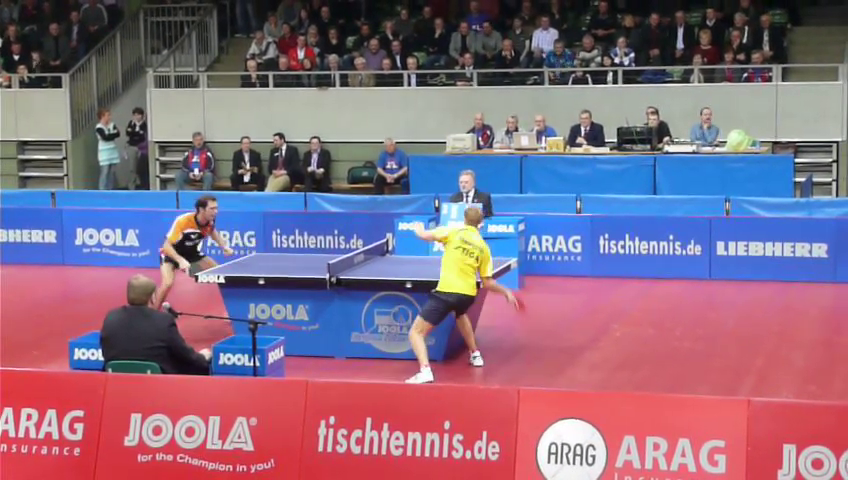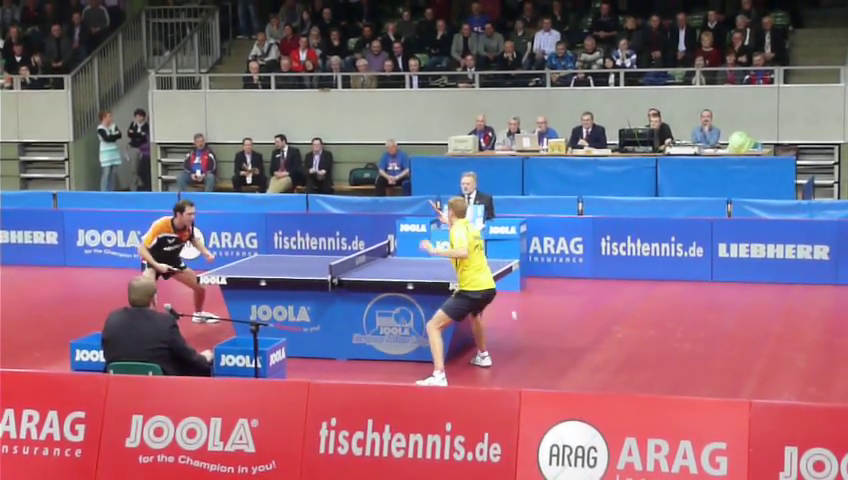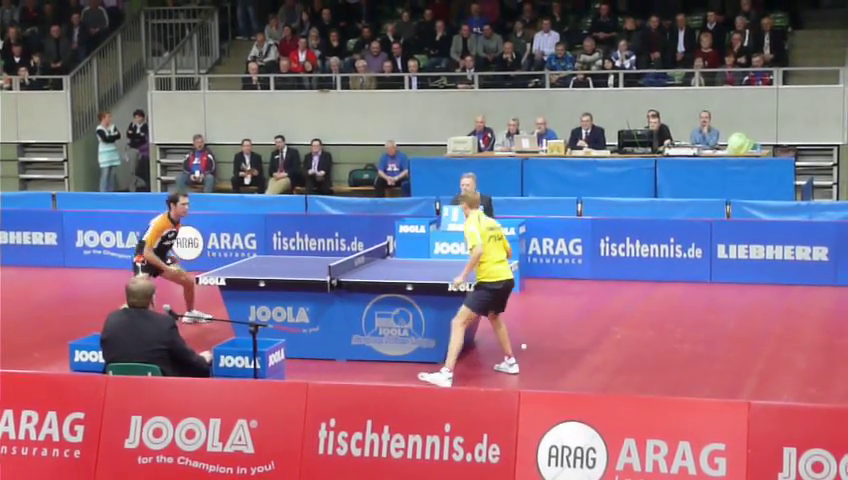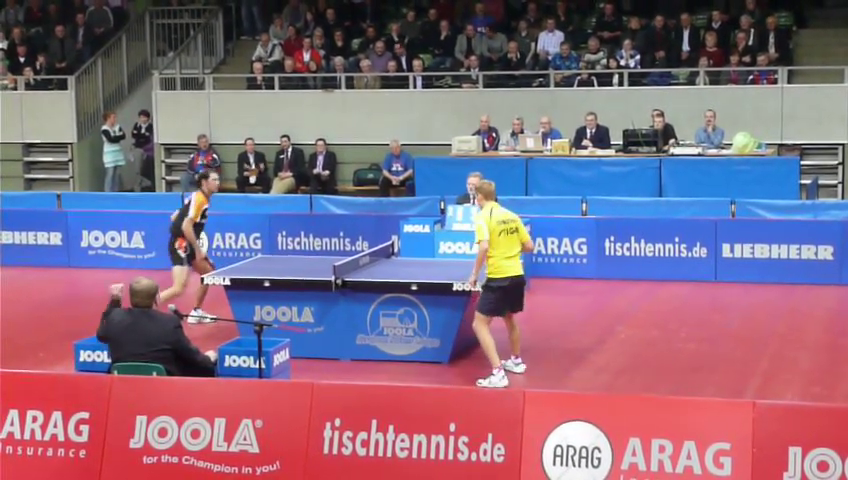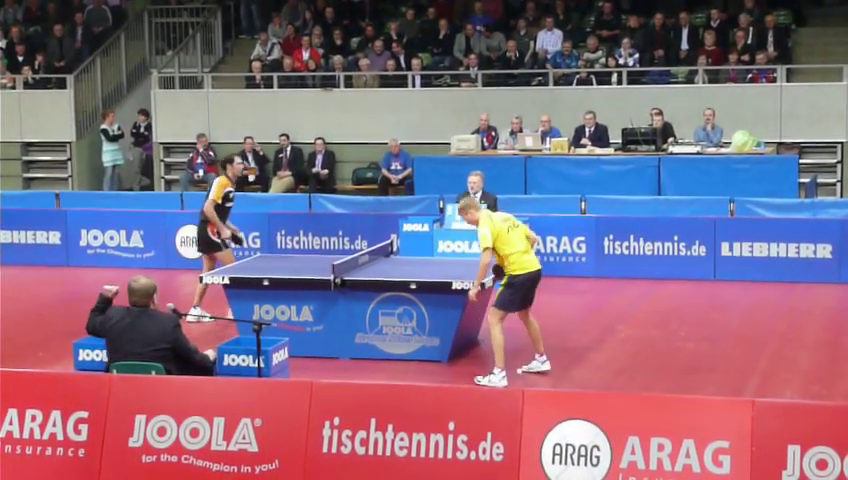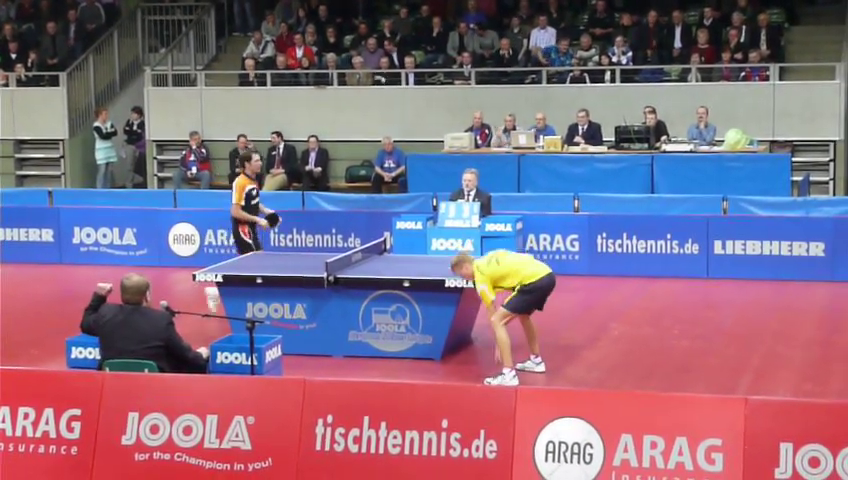
dt=0.3s
person 1, frame 1
left shoulder: (454, 232)
right shoulder: (484, 248)
left elbow: (425, 236)
right elbow: (487, 283)
left wrist: (419, 230)
right wrist: (506, 292)
left hip: (446, 292)
right hip: (467, 294)
left knee: (415, 333)
right knee: (460, 315)
left ankle: (425, 370)
right ankle: (475, 355)
person 1, frame 2
left shoulder: (457, 229)
right shoulder: (473, 230)
left elbow: (462, 253)
left wrist: (434, 250)
right wrist: (446, 222)
left hip: (472, 290)
right hip: (488, 288)
left knee: (433, 327)
right knee: (474, 314)
left ankle: (439, 375)
right ankle: (483, 355)
person 1, frame 3
left shoulder: (472, 223)
right shoulder: (493, 223)
left elbow: (478, 251)
right elbow: (509, 252)
left wrist: (463, 276)
left hip: (490, 282)
right hip: (507, 279)
left knee: (458, 324)
right knee: (495, 317)
left ankle: (446, 374)
right ankle: (510, 362)
person 1, frame 4
left shoulder: (483, 217)
right shoulder: (513, 216)
left elbow: (484, 247)
right elbow: (529, 247)
left wrist: (474, 275)
left hip: (498, 278)
right hip: (517, 275)
left knee: (480, 325)
right knee: (509, 318)
left ankle: (498, 374)
right ankle: (516, 362)
person 1, frame 5
left shoulder: (484, 225)
right shoulder: (505, 216)
left elbow: (487, 259)
right elbow: (533, 238)
left wrist: (476, 286)
left hip: (518, 274)
right hip: (534, 269)
left knee: (494, 320)
right knee: (524, 314)
left ankle: (499, 374)
right ankle: (541, 360)
person 1, frame 6
left shoulder: (480, 275)
right shoulder: (491, 258)
left elbow: (492, 309)
left wrist: (497, 347)
left hip: (535, 281)
right hip: (547, 275)
left knee: (496, 321)
right knee: (523, 315)
left ankle: (509, 373)
right ankle: (536, 360)
person 2, frame 1
left shoulder: (210, 220)
right shoulder: (183, 222)
right elbow: (167, 246)
left wrist: (224, 246)
right wrist: (181, 260)
left hip: (192, 253)
right hip: (172, 254)
right knee: (168, 283)
person 2, frame 2
left shoulder: (189, 226)
right shoulder: (160, 226)
left elbow: (193, 239)
right elbow: (142, 249)
left wrist: (205, 252)
right wrist: (157, 265)
left hip: (173, 261)
right hip: (153, 260)
left knee: (200, 287)
left ankle: (199, 314)
person 2, frame 3
left shoulder: (177, 221)
right shoulder: (159, 223)
right elbow: (147, 253)
left wrist: (169, 256)
right wrist: (167, 269)
left hip: (161, 258)
right hip: (144, 259)
left knee: (189, 282)
left ankle: (191, 313)
person 2, frame 4
left shoulder: (201, 198)
right shoulder: (199, 199)
left elbow: (175, 217)
right elbow: (186, 226)
right wrist: (198, 250)
left hip: (185, 244)
right hip: (181, 244)
left knee: (209, 274)
right knee: (179, 288)
left ankle: (196, 311)
person 2, frame 5
left shoulder: (229, 184)
right shoulder: (221, 182)
right elbow: (207, 208)
left wrist: (230, 227)
right wrist: (222, 229)
left hip: (210, 231)
right hip: (210, 230)
left knee: (208, 273)
left ankle: (195, 310)
person 2, frame 6
left shoulder: (253, 180)
right shoulder: (240, 183)
right elbow: (235, 212)
left wrist: (266, 211)
right wrist: (258, 220)
left hip: (249, 229)
right hip: (243, 229)
person 3, frame 1
left shoulder: (111, 318)
right shoulder: (164, 320)
left elbow: (107, 353)
right elbow: (185, 355)
right wrist: (203, 358)
right knee: (202, 367)
person 3, frame 2
left shoulder: (113, 319)
right shoulder: (165, 322)
left elbow: (108, 355)
right elbow: (186, 356)
right wrist: (204, 359)
right knee: (204, 368)
person 3, frame 3
left shoulder: (113, 319)
right shoulder: (165, 323)
left elbow: (107, 355)
right elbow: (186, 357)
right wrist: (204, 360)
right knee: (203, 368)
person 3, frame 4
left shoulder: (116, 318)
right shoulder: (169, 322)
left elbow: (102, 335)
right elbow: (190, 356)
left wrist: (114, 301)
right wrist: (208, 359)
right knee: (207, 368)
person 3, frame 5
left shoulder: (113, 316)
right shoulder: (168, 322)
left elbow: (91, 326)
right elbow: (189, 355)
left wrist: (104, 298)
right wrist: (207, 358)
right knee: (206, 366)
person 3, frame 6
left shoulder: (106, 313)
right shoulder: (161, 319)
left elbow: (85, 325)
right elbow: (183, 353)
left wrist: (98, 296)
right wrist: (200, 356)
right knee: (199, 365)
